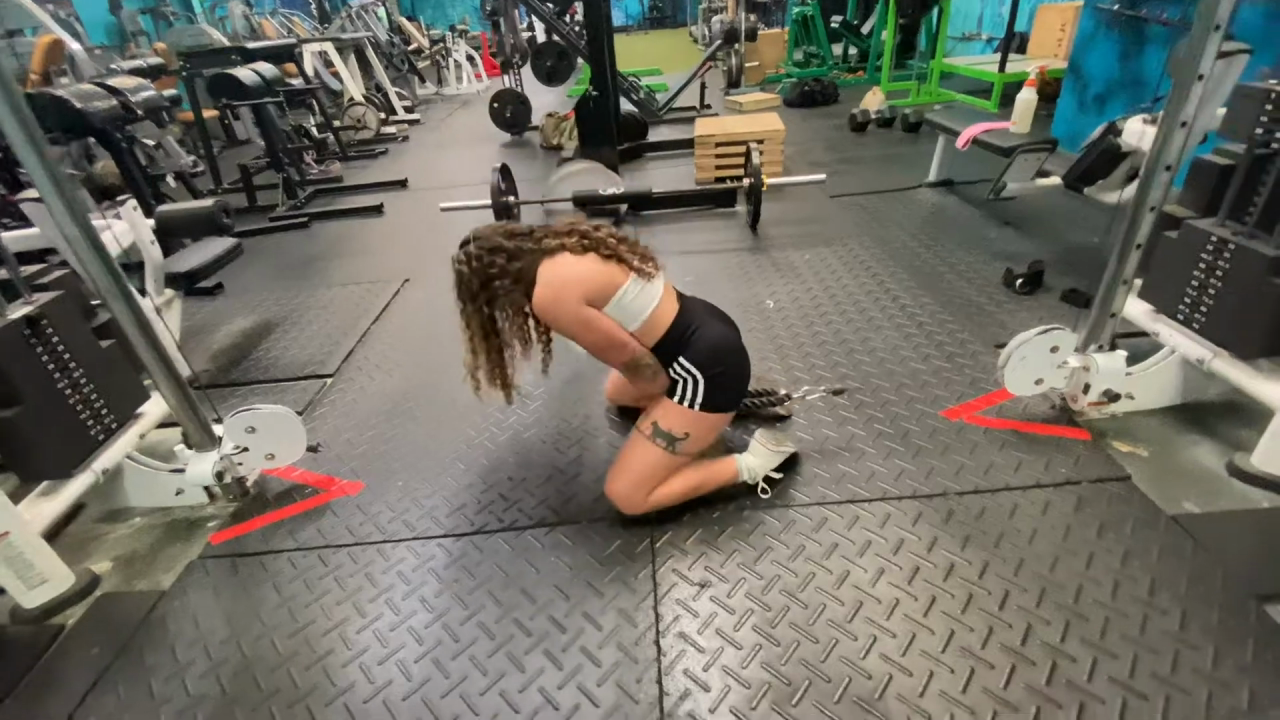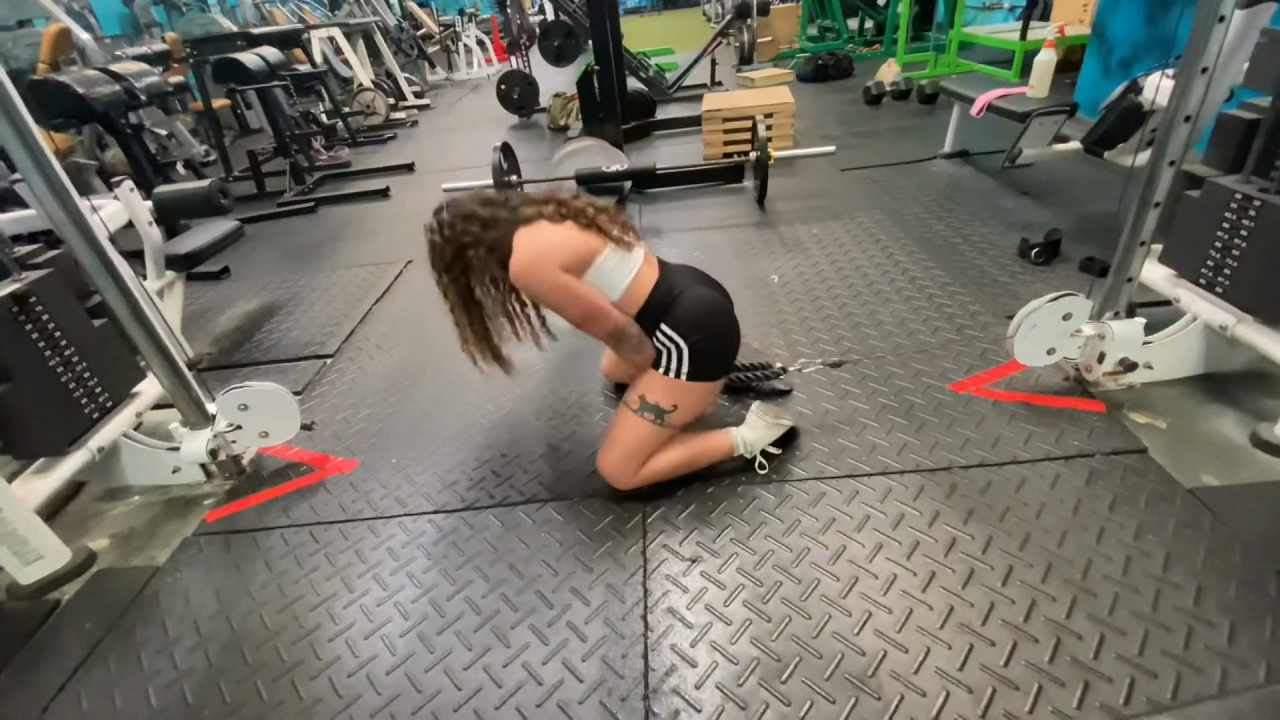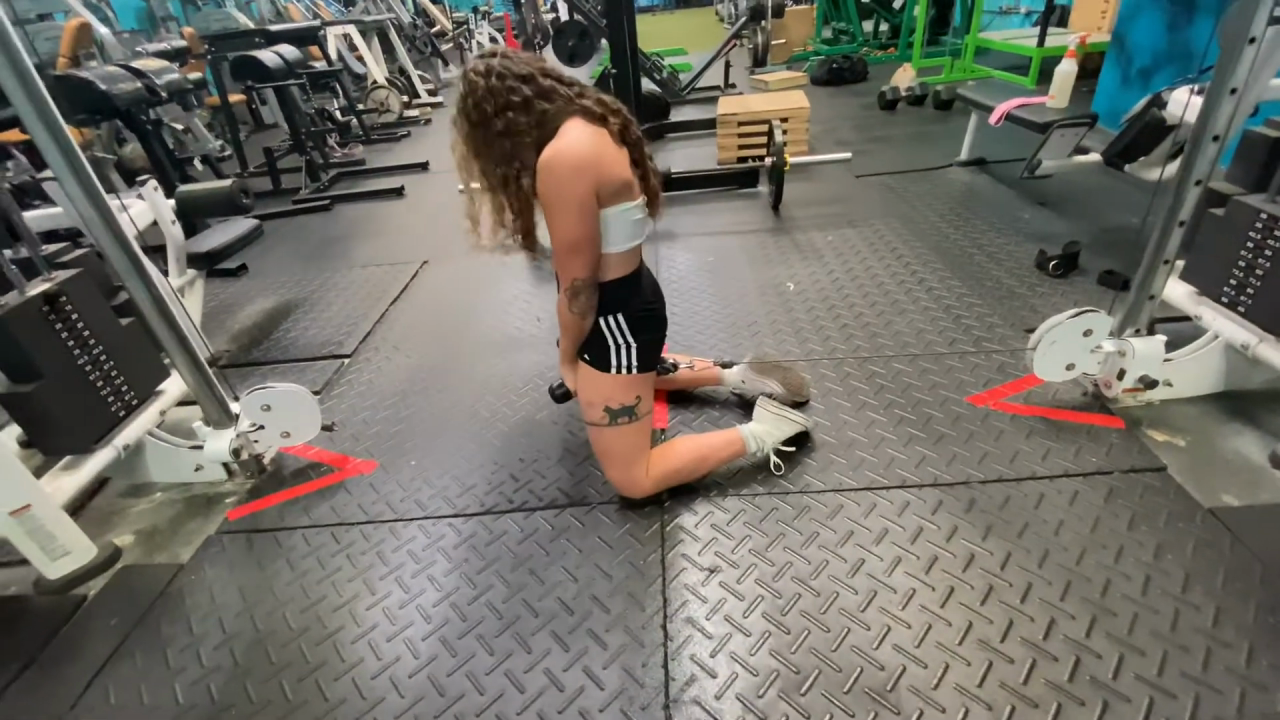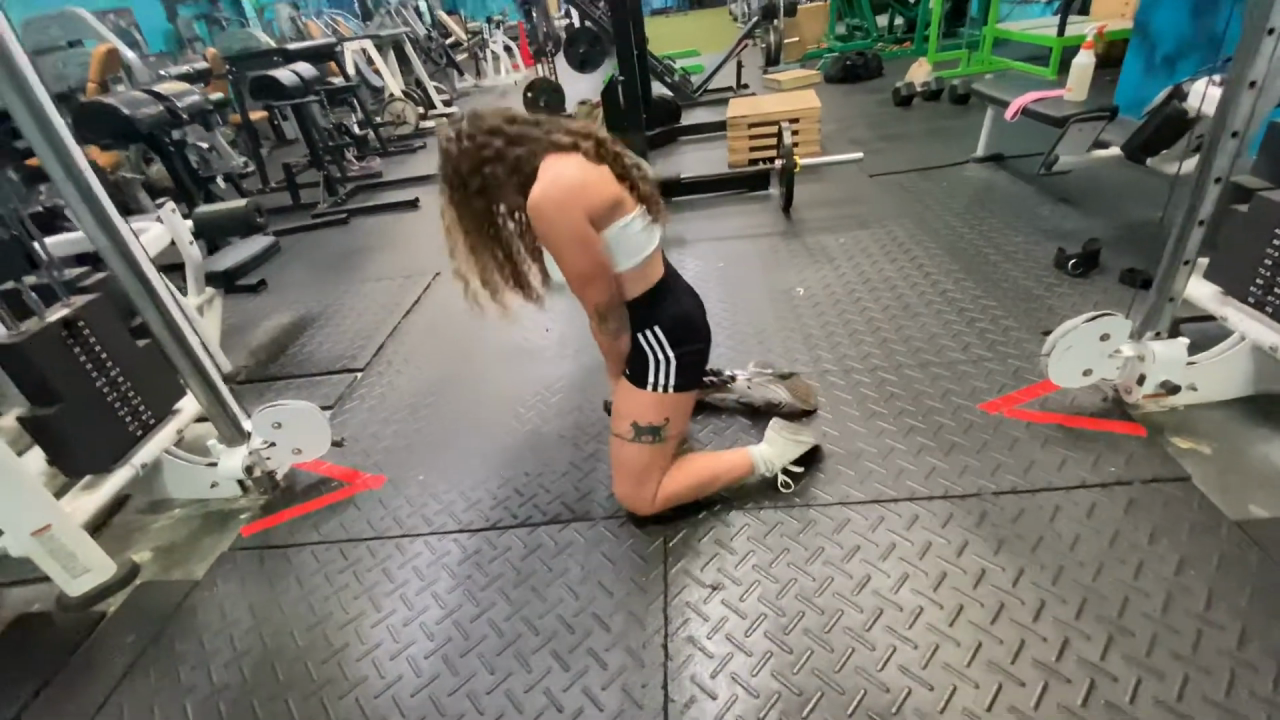
dt=0.7s
person 1, frame 1
left shoulder: (551, 295)
right shoulder: (560, 244)
left elbow: (631, 360)
left wrist: (671, 407)
left hip: (708, 367)
right hip: (706, 329)
left knee: (626, 495)
right knee: (617, 394)
left ankle: (750, 464)
right ankle: (734, 401)
person 1, frame 2
left shoulder: (527, 265)
right shoulder: (540, 215)
left elbow: (616, 331)
left wrist: (661, 379)
left hip: (696, 335)
right hip: (694, 295)
left knee: (618, 469)
right knee: (615, 370)
left ankle: (746, 436)
right ankle: (715, 378)
person 1, frame 3
left shoulder: (563, 157)
right shoulder: (588, 121)
left elbow: (577, 282)
left wrist: (567, 358)
left hip: (614, 317)
right hip: (627, 299)
left knee: (632, 479)
right knee: (635, 374)
left ankle: (758, 433)
right ankle: (737, 377)
person 1, frame 4
left shoulder: (549, 195)
right shoulder: (566, 153)
left elbow: (603, 305)
left wrist: (616, 372)
left hip: (659, 333)
right hip: (665, 310)
left knee: (638, 495)
right knee: (637, 400)
left ankle: (766, 455)
